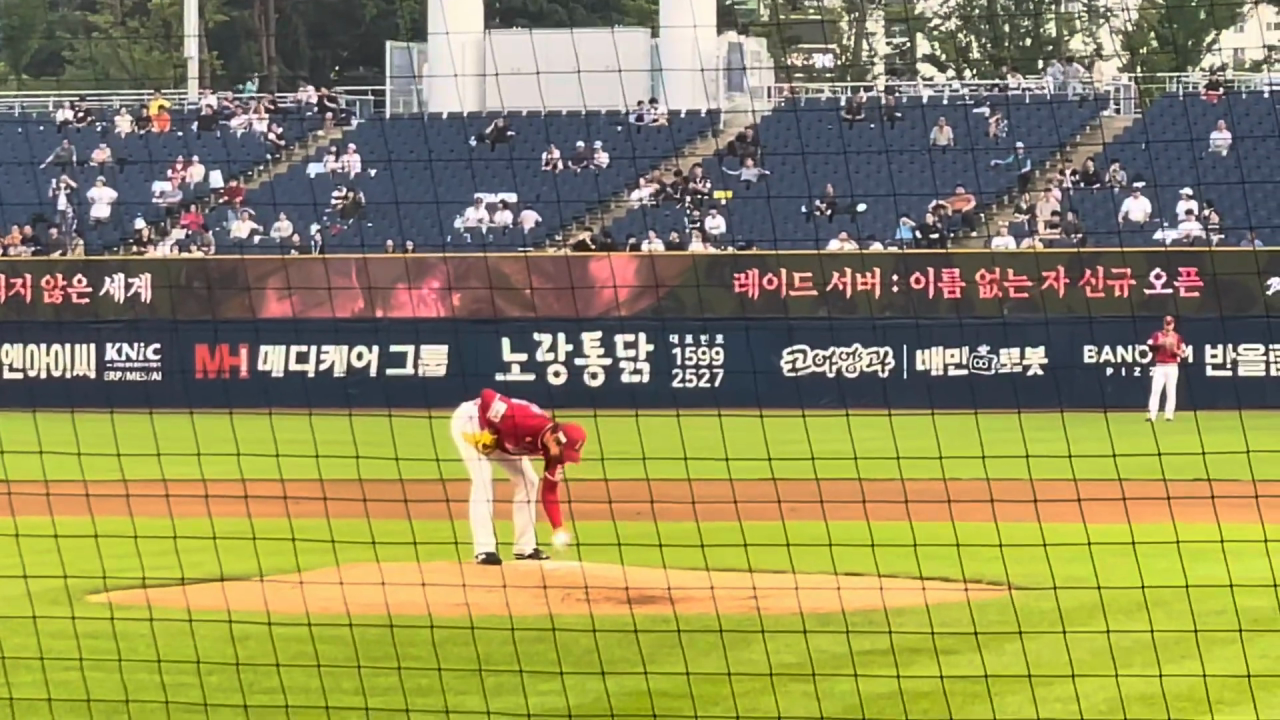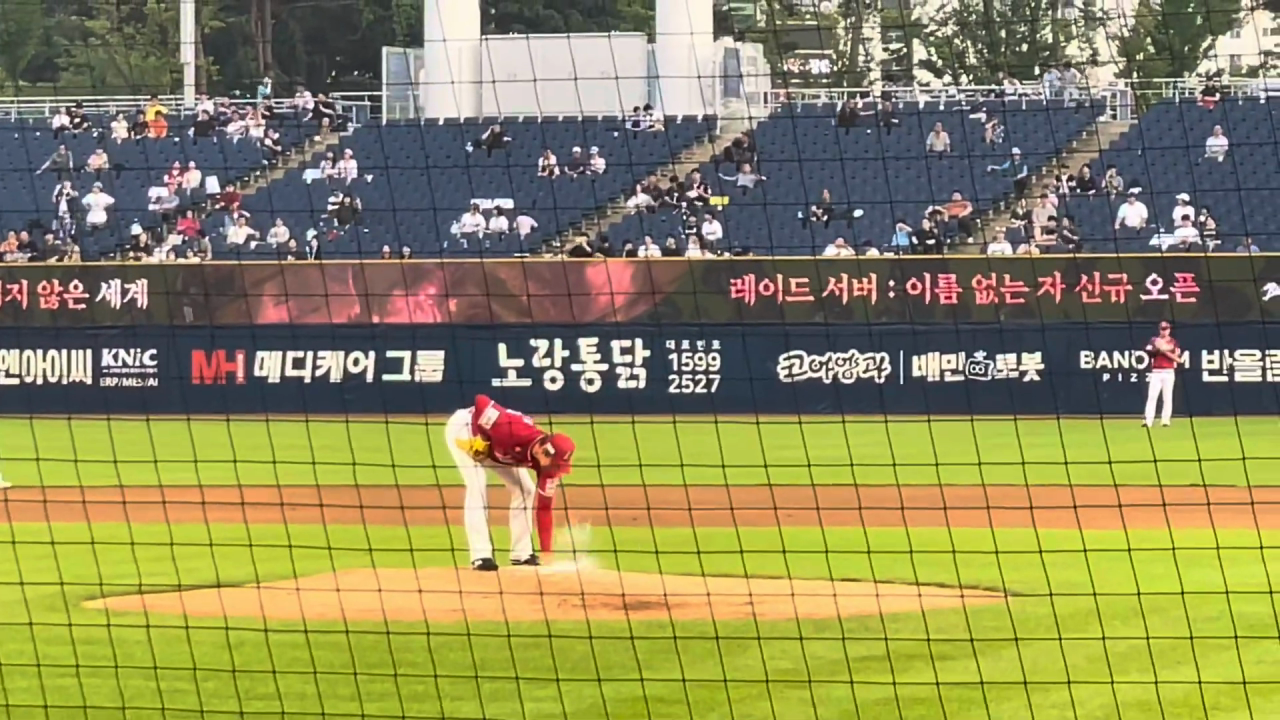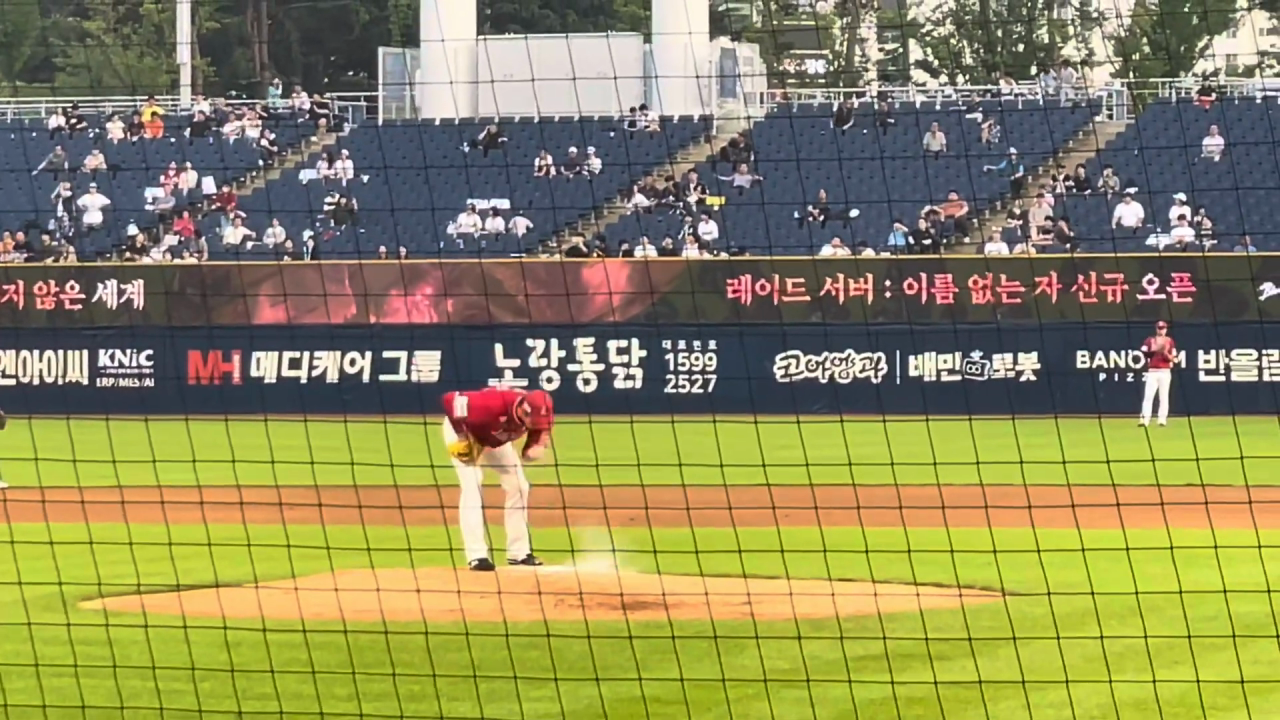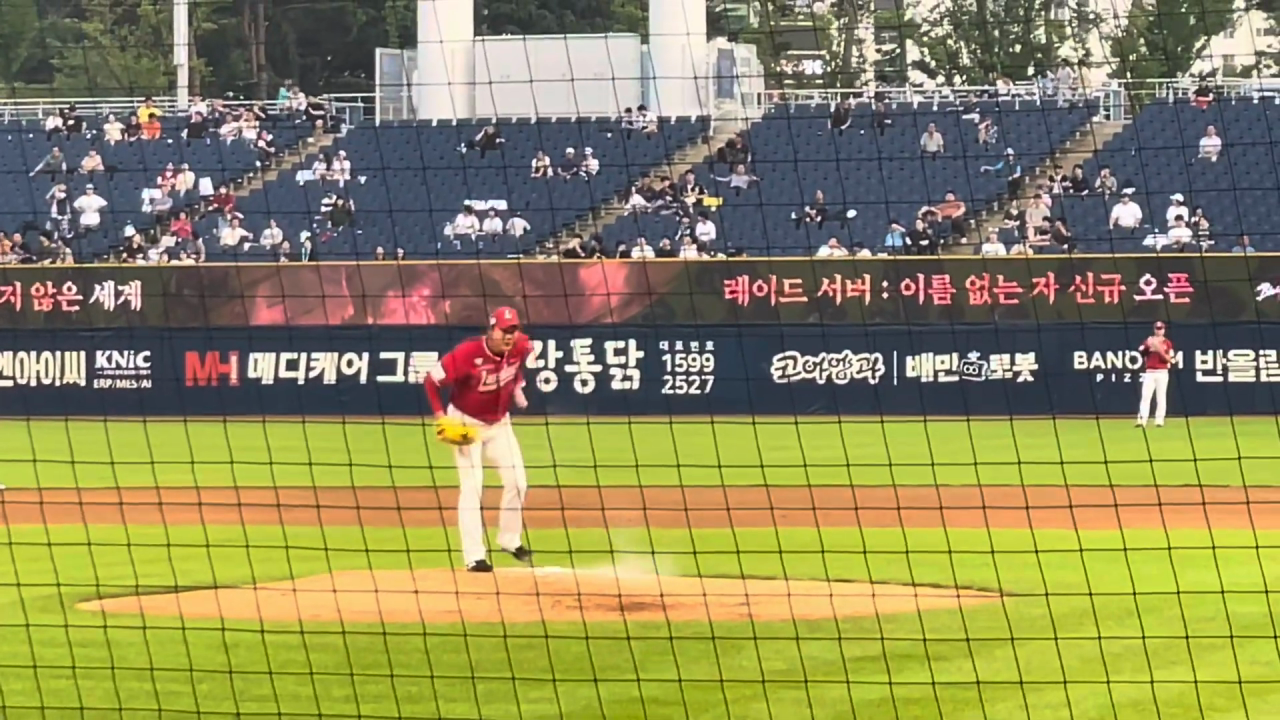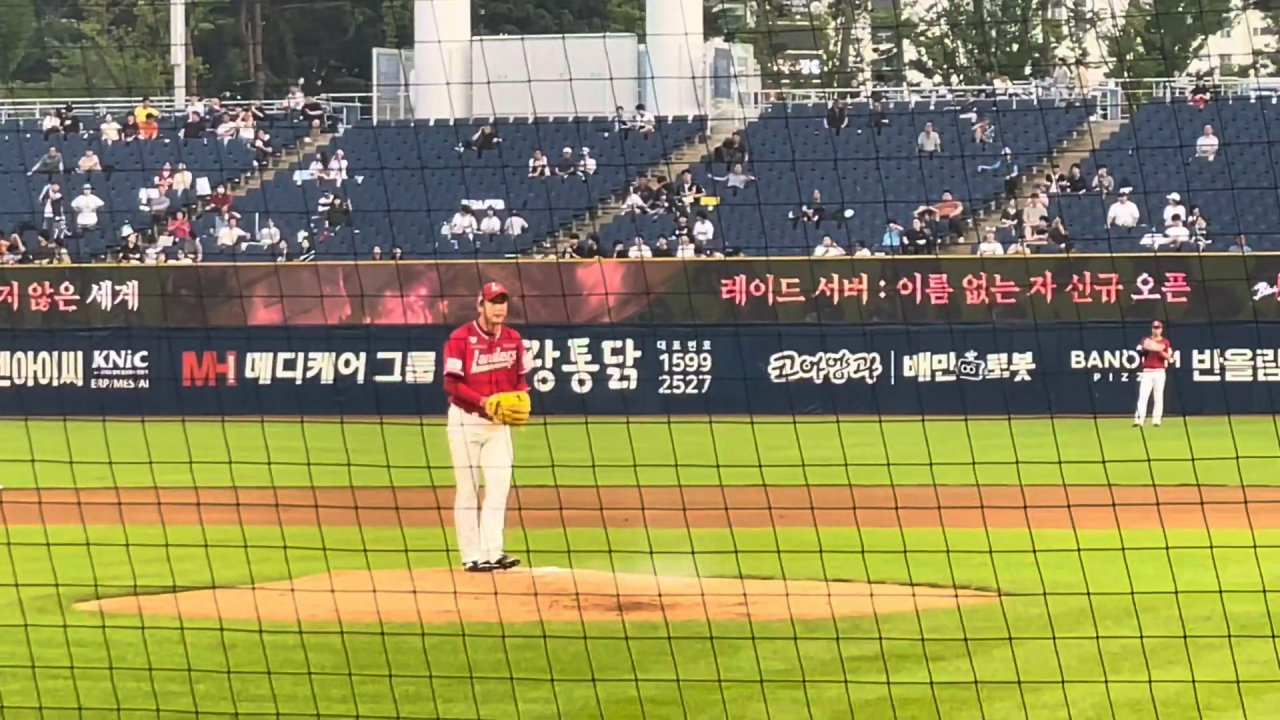
dt=0.4s
person 1, frame 1
left shoulder: (555, 449)
right shoulder: (526, 422)
left elbow: (549, 490)
right elbow: (486, 395)
left wrist: (559, 529)
right wrist: (487, 431)
left hip: (500, 433)
right hip: (469, 420)
left knee: (528, 482)
right knee: (483, 481)
left ankle: (525, 547)
right ankle: (485, 550)
person 1, frame 2
left shoulder: (548, 460)
right shoulder: (513, 433)
left elbow: (544, 506)
right elbow: (480, 401)
left wrist: (546, 552)
right wrist: (479, 438)
left hip: (495, 445)
right hip: (464, 428)
left knee: (526, 490)
right knee: (477, 488)
left ankle: (522, 553)
right ankle: (481, 556)
person 1, frame 3
left shoulder: (541, 414)
right shoulder: (492, 404)
left elbow: (538, 440)
right elbow: (449, 400)
left wrist: (534, 450)
right wrist: (462, 437)
left hip: (497, 439)
right hip: (465, 430)
left knee: (518, 487)
right knee: (472, 488)
left ankle: (519, 552)
right ankle: (477, 556)
person 1, frame 4
left shoulder: (521, 345)
right shoulder: (466, 354)
right elbow: (432, 381)
left wrist: (518, 388)
right wrist: (441, 416)
left hip: (499, 422)
right hip: (466, 424)
left knee: (517, 482)
right knee: (472, 488)
left ankle: (510, 541)
right ankle: (474, 556)
person 1, frame 5
left shoulder: (513, 339)
right shoulder: (461, 337)
left elbow: (521, 377)
right elbow: (451, 383)
left wrist: (522, 398)
right wrist: (484, 400)
left hip: (499, 423)
right hip: (465, 421)
left knee: (498, 486)
right knee: (468, 490)
left ankle: (491, 554)
right ankle: (471, 557)
